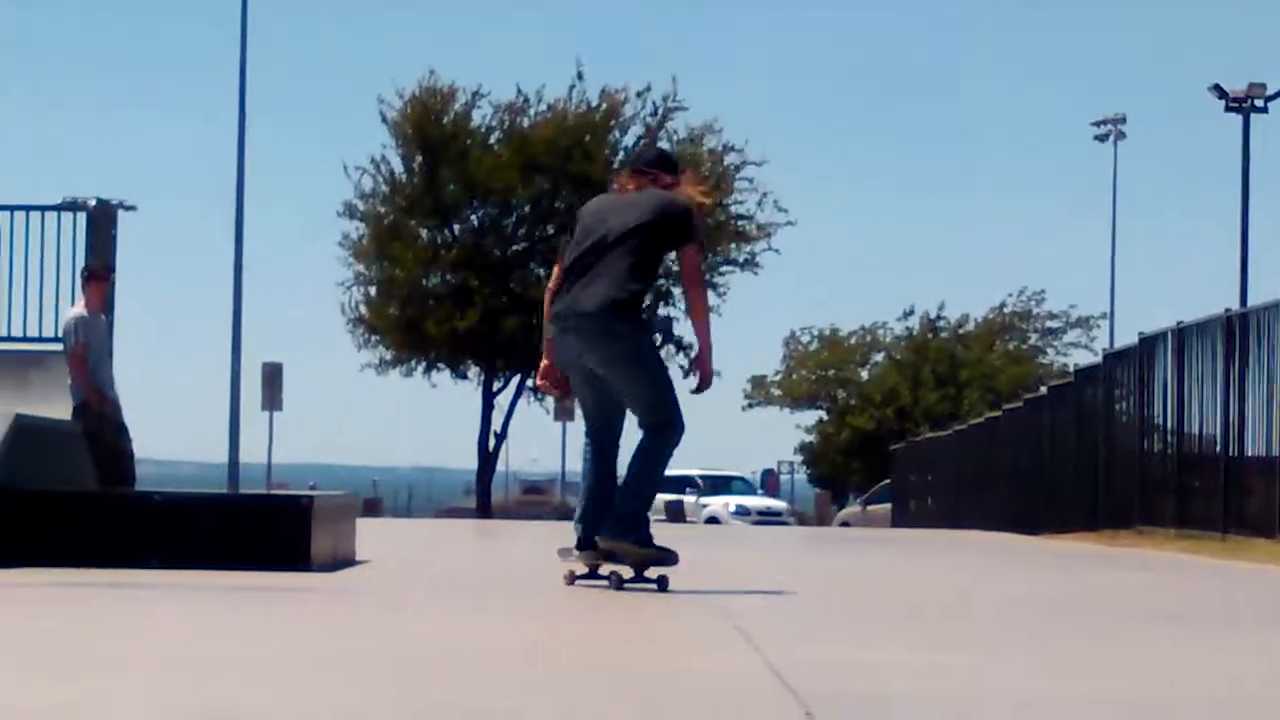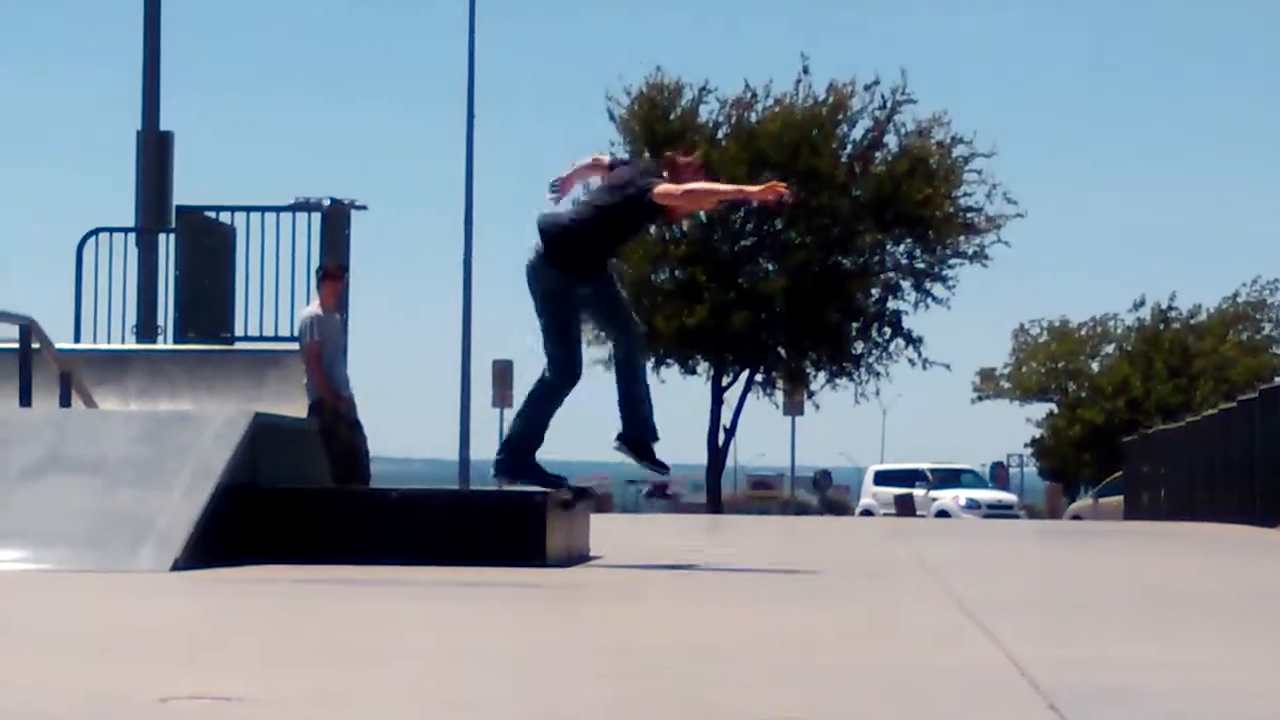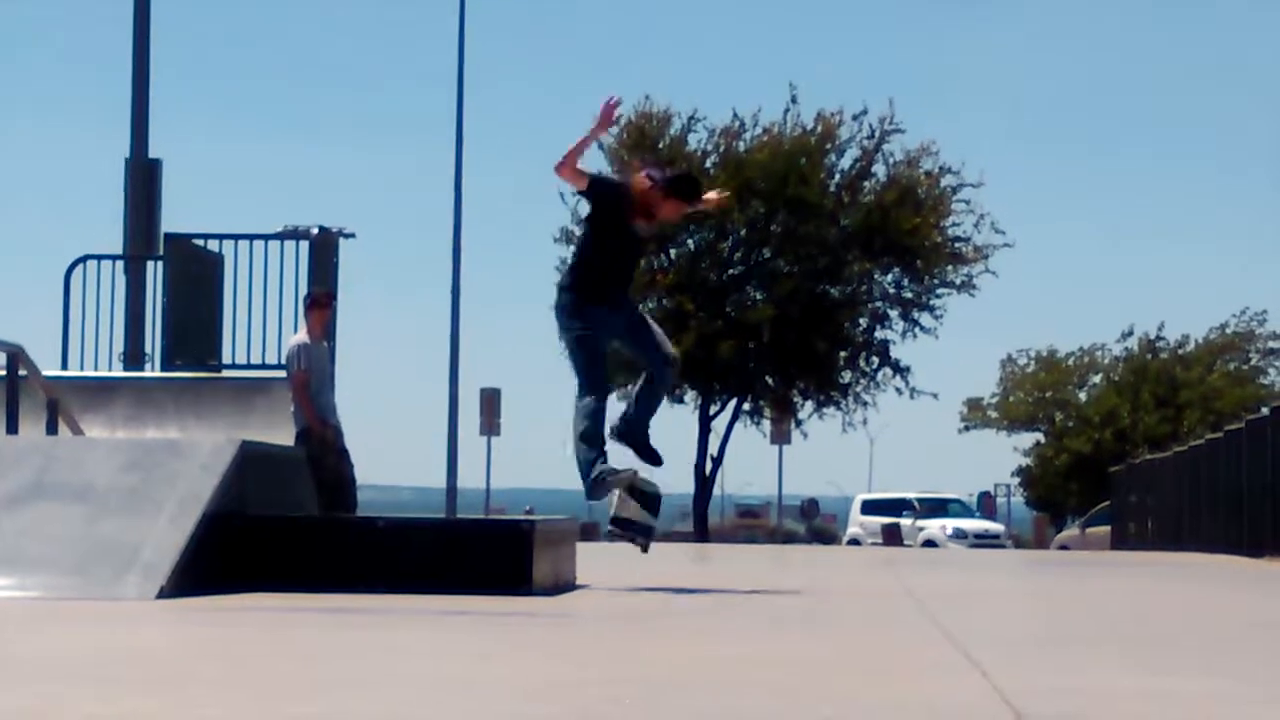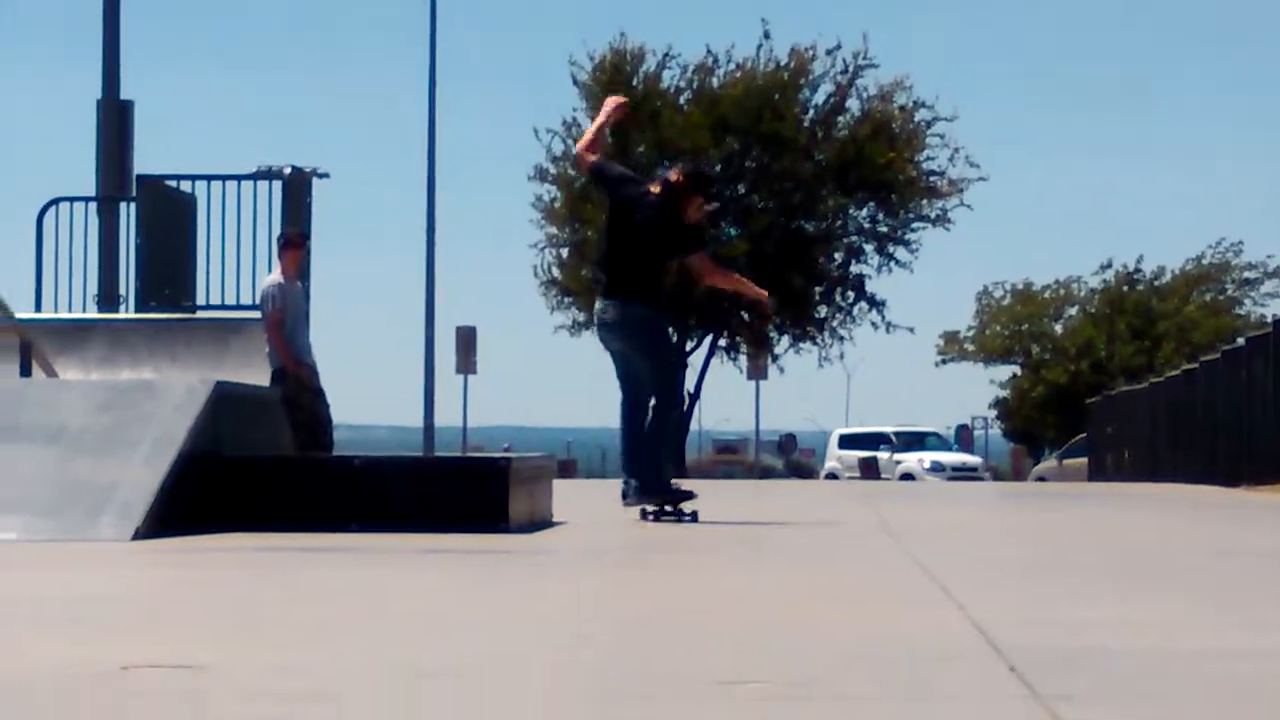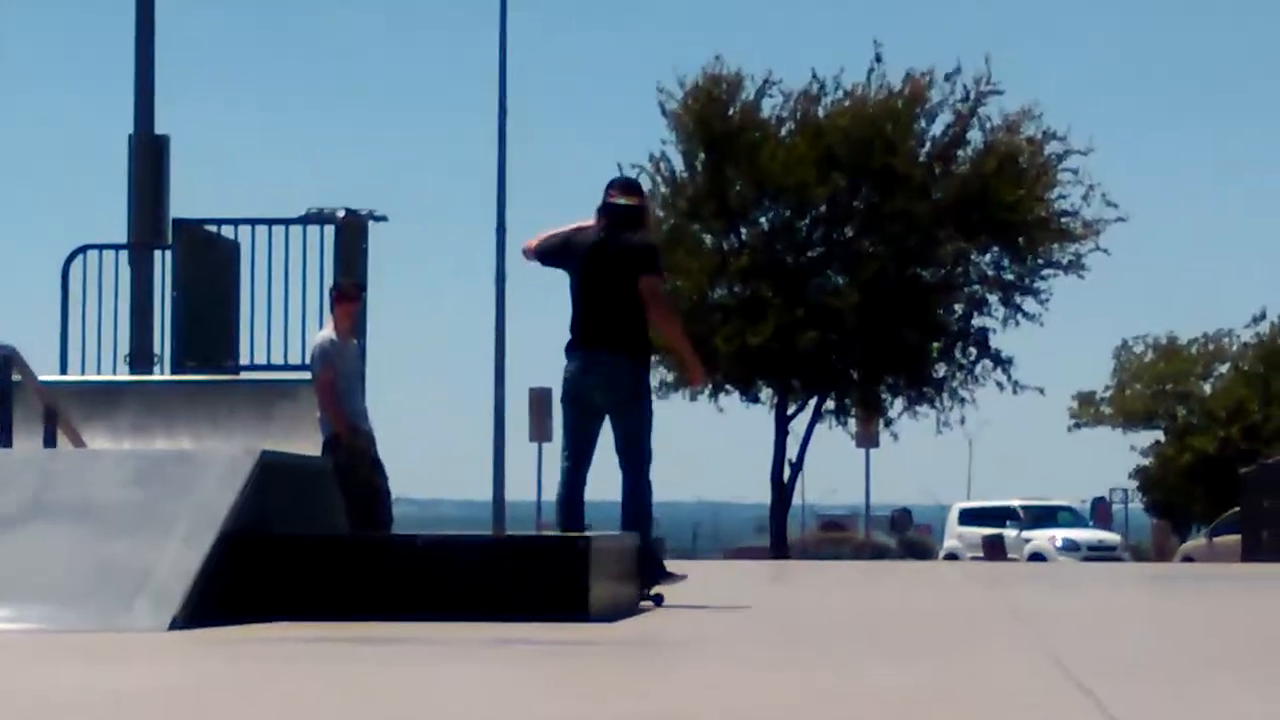
dt=1s
person 1, frame 1
left shoulder: (593, 206)
right shoulder: (676, 206)
left elbow: (555, 284)
right elbow: (693, 282)
left wrist: (550, 356)
right wrist: (705, 351)
left hip: (565, 325)
right hip: (614, 323)
left knee: (602, 431)
right knee: (664, 426)
left ankle: (589, 535)
right ankle: (626, 528)
person 1, frame 2
left shoulder: (643, 171)
right shoulder: (647, 188)
left elbow: (601, 162)
right elbow: (683, 192)
left wrist: (570, 178)
right wrist: (747, 192)
left hip: (582, 262)
right hip: (557, 267)
left knee: (630, 340)
right knee: (565, 368)
left ankle: (637, 437)
right ankle: (513, 460)
person 1, frame 3
left shoulder: (655, 207)
right shoulder: (614, 197)
left elbow: (682, 204)
right elbow: (564, 170)
left wrist: (701, 202)
right wrist: (598, 130)
left hip: (615, 303)
right hip: (579, 301)
left knee: (666, 363)
right knee: (595, 385)
left ankle: (632, 428)
right ankle: (595, 470)
person 1, frame 4
left shoulder: (627, 189)
right shoulder: (674, 224)
left elbow: (583, 154)
right elbow: (709, 274)
left wrist: (606, 113)
right wrist: (755, 293)
left hip: (606, 313)
right hip: (641, 316)
left knee: (634, 398)
right knee: (668, 398)
left ankle: (635, 482)
right ankle: (649, 483)
person 1, frame 5
left shoulder: (580, 242)
right shoulder: (640, 246)
left elbow: (530, 249)
right elbow: (655, 304)
right wrist: (689, 359)
left hip: (580, 366)
right hip: (625, 368)
left knee: (573, 469)
right knee: (635, 471)
right ankle: (642, 564)
person 2, frame 1
left shoulder: (101, 318)
right shoulder: (77, 318)
right elbow: (76, 364)
left wrist: (110, 399)
right wrist: (97, 401)
left hip: (106, 402)
right hip: (90, 405)
left knee: (122, 458)
right knee: (98, 463)
person 2, frame 2
left shoulder: (336, 316)
right shoulder: (312, 317)
right elbow: (312, 363)
left wrist: (345, 397)
right wrist: (332, 400)
left hip: (342, 400)
right hip: (325, 403)
left knee: (357, 456)
right knee: (334, 460)
person 2, frame 3
left shoulder: (323, 345)
right shoulder: (300, 345)
right elbow: (299, 391)
left wrist: (332, 426)
right wrist: (319, 429)
left hip: (329, 428)
right hip: (312, 431)
left knee: (344, 484)
right knee: (321, 489)
person 2, frame 4
left shoulder: (297, 286)
right shoulder: (274, 286)
right elbow: (273, 330)
left wrist: (308, 365)
right wrist: (293, 367)
left hip: (305, 367)
right hip: (288, 370)
left knee: (320, 423)
right knee: (297, 428)
person 2, frame 5
left shoulder: (353, 344)
right shoulder: (325, 343)
right elbow: (325, 394)
left wrist: (364, 431)
right wrist: (346, 434)
left hip: (361, 434)
right hip: (342, 438)
left knee: (378, 497)
right knee: (353, 501)
